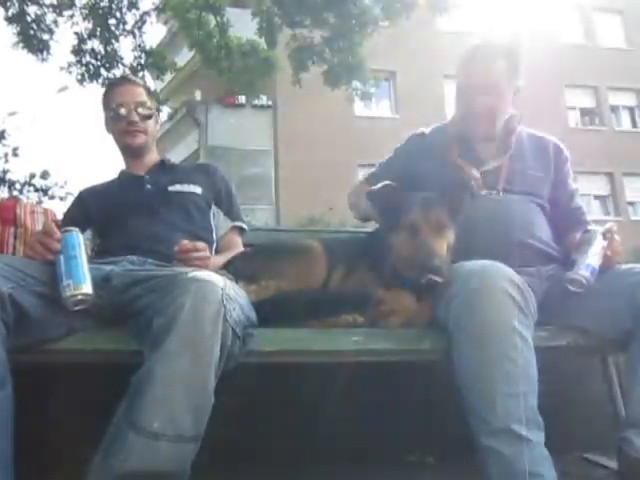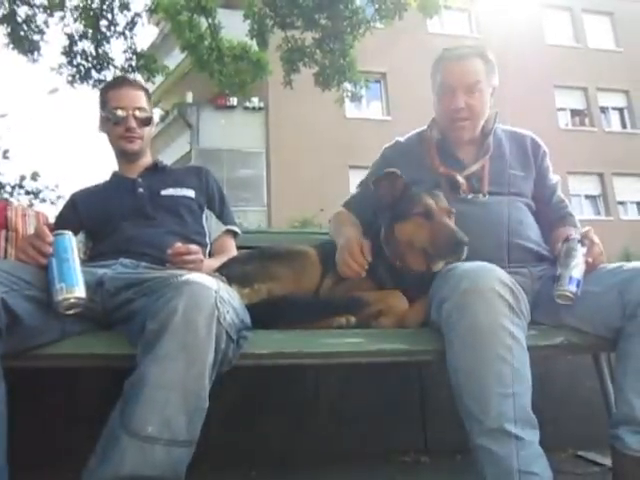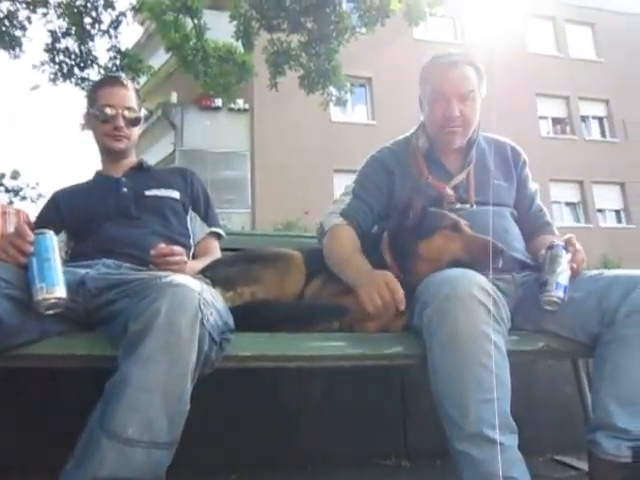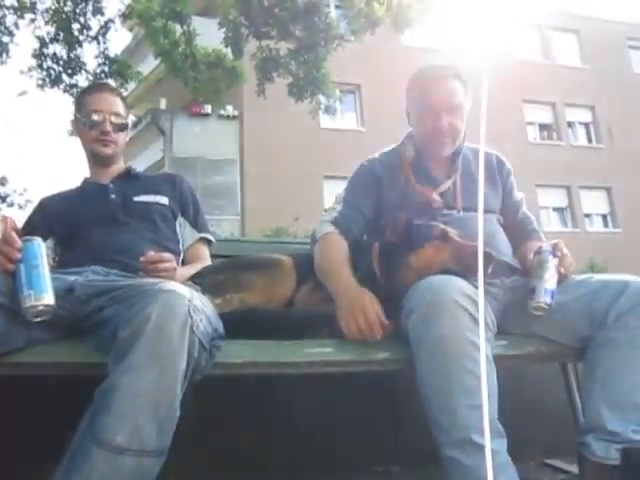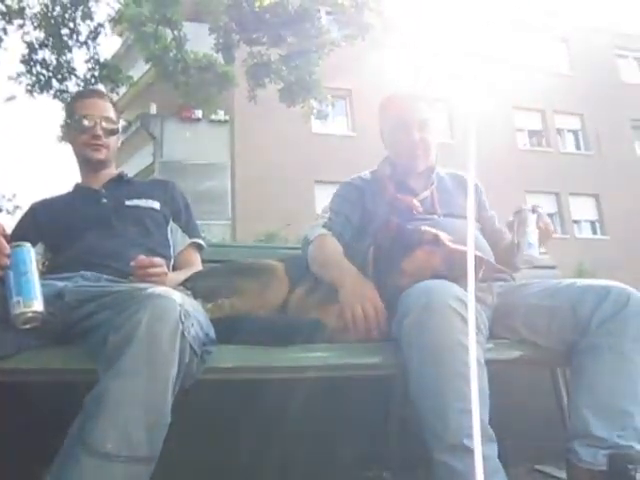
dt=0.5s
person 1, frame 1
left shoulder: (547, 151)
right shoulder: (425, 146)
left elbow: (573, 227)
right elbow: (362, 193)
right wrist: (374, 203)
left hip: (554, 279)
right hip: (471, 278)
right knee: (490, 285)
person 1, frame 2
left shoulder: (526, 147)
right shoulder: (404, 155)
left elbow: (558, 219)
right elbow: (349, 214)
right wrist: (349, 238)
left hip: (547, 279)
right hip: (463, 280)
right knee: (482, 286)
person 1, frame 3
left shoulder: (508, 155)
right shoulder: (391, 161)
left elbow: (537, 228)
right elbow: (338, 225)
right wrist: (364, 274)
left hip: (526, 285)
right hip: (448, 287)
right knee: (464, 292)
person 1, frame 4
left shoulder: (493, 165)
right shoulder: (378, 172)
left elbow: (524, 234)
right elbow: (331, 233)
right wrist: (346, 289)
left hip: (513, 289)
right hip: (439, 292)
right knee: (446, 300)
person 1, frame 5
left shoulder: (464, 184)
right shoulder: (361, 190)
left elbow: (500, 250)
right elbow: (320, 242)
right wrist: (349, 277)
left hip: (495, 291)
right hip: (426, 295)
right knee: (439, 302)
person 2, frame 1
left shoulder: (204, 176)
right shoulder: (93, 197)
left elbow: (236, 252)
right elbow: (60, 248)
left wrist: (211, 263)
right wrist: (41, 245)
left hip: (171, 281)
right hip: (91, 280)
left knee: (204, 293)
person 2, frame 2
left shoulder: (196, 179)
right shoulder: (85, 199)
left elbow: (230, 256)
right elbow: (50, 251)
left wrist: (204, 266)
left hip: (164, 284)
right hip: (85, 282)
left knee: (197, 295)
person 2, frame 3
left shoulder: (180, 181)
right shoulder: (67, 198)
left elbow: (213, 257)
left wrist: (188, 267)
left hip: (147, 284)
right hip: (65, 282)
left knee: (181, 297)
person 2, frame 4
left shoulder: (170, 186)
right shoulder: (55, 205)
left elbow: (203, 264)
left wrist: (178, 274)
left hip: (137, 292)
right hip: (55, 290)
left knee: (171, 303)
person 2, frame 5
left shoulder: (161, 192)
right shoulder: (45, 210)
left elbow: (194, 269)
left wrist: (169, 280)
left hip: (129, 298)
right hip: (46, 295)
left knee: (161, 307)
